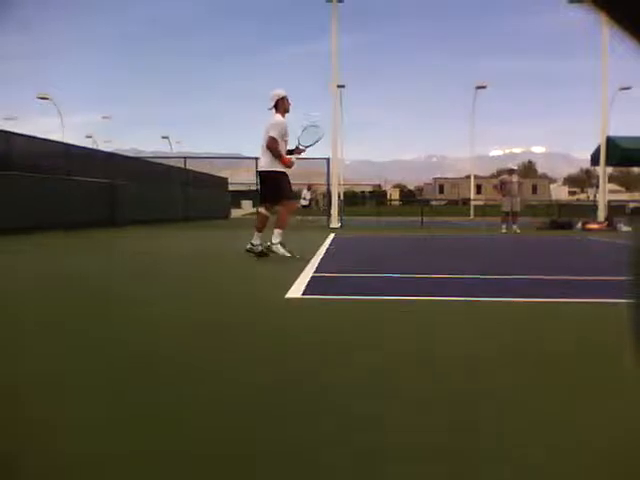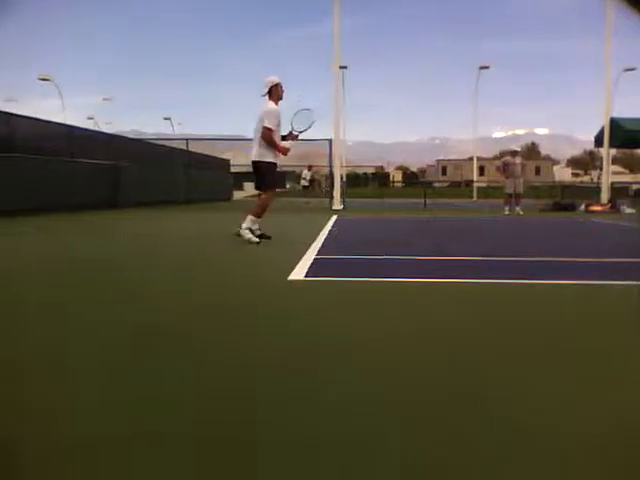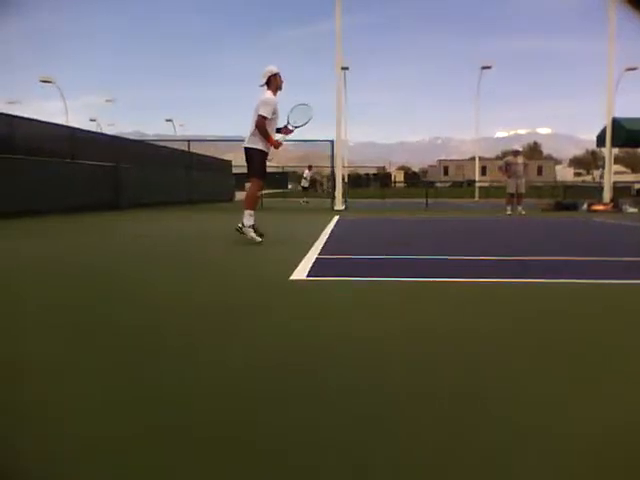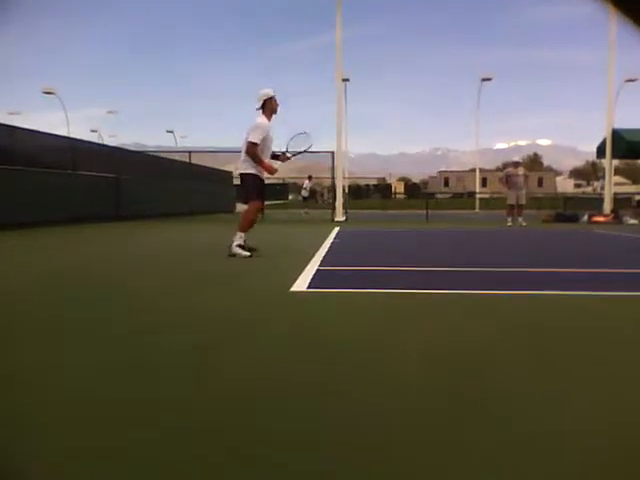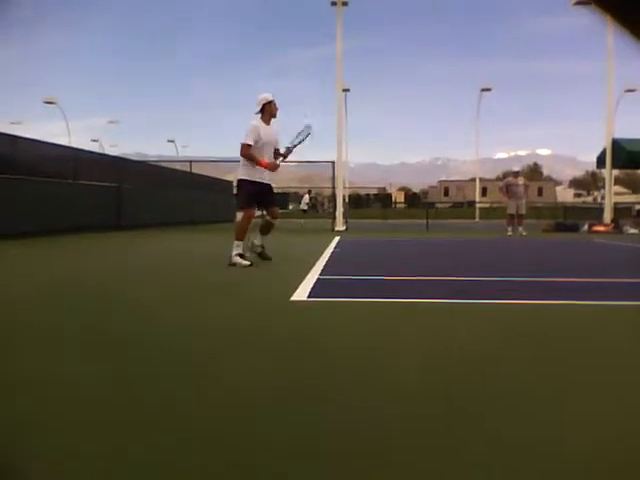
dt=0.2s
person 1, frame 1
left shoulder: (275, 121)
right shoulder: (279, 121)
right elbow: (270, 144)
left wrist: (293, 151)
right wrist: (285, 160)
left hip: (265, 169)
right hip: (274, 170)
left knee: (267, 207)
right knee: (288, 204)
left ankle: (255, 244)
right ankle: (275, 242)
person 1, frame 2
left shoulder: (268, 109)
right shoulder: (273, 109)
right elbow: (265, 135)
left wrist: (285, 137)
right wrist: (280, 148)
left hip: (260, 158)
right hip: (266, 159)
left knee: (266, 194)
right knee: (269, 194)
left ankle: (254, 228)
right ankle: (246, 227)
person 1, frame 3
left shoulder: (268, 99)
right shoulder: (270, 99)
right elbow: (259, 123)
left wrist: (280, 130)
right wrist: (272, 141)
left hip: (257, 147)
right hip: (256, 147)
left knee: (258, 186)
right knee: (256, 183)
left ankle: (248, 222)
right ankle: (247, 223)
person 1, frame 4
left shoulder: (265, 125)
right shoulder: (261, 124)
right elbow: (250, 150)
left wrist: (278, 156)
right wrist: (266, 166)
left hip: (257, 173)
right hip: (249, 171)
left knee: (258, 208)
right knee: (254, 205)
left ankle: (240, 241)
right ankle: (236, 244)
person 1, frame 5
left shoulder: (273, 131)
right shoulder: (255, 126)
left elbow: (275, 154)
right elbow: (244, 152)
left wrist: (283, 154)
right wrist: (264, 164)
left hip: (264, 180)
right hip: (248, 178)
left knee: (274, 214)
right knee: (248, 213)
left ankle: (257, 244)
right ankle: (236, 253)
